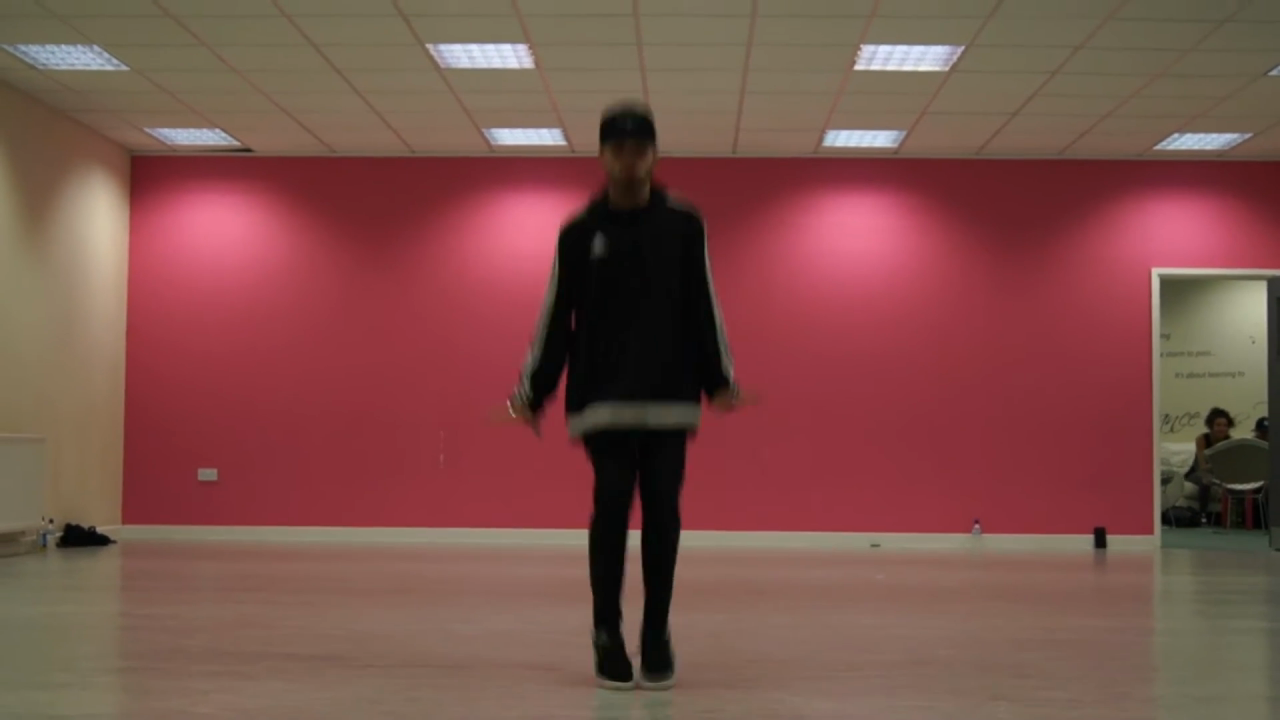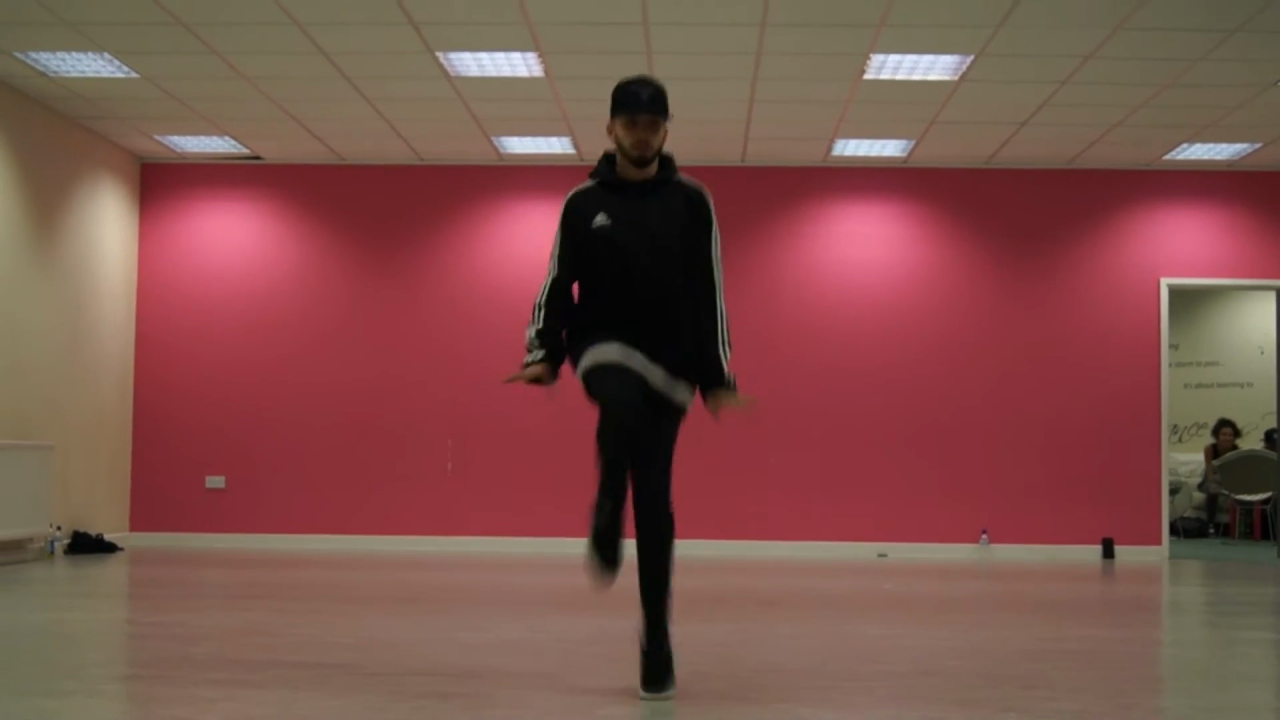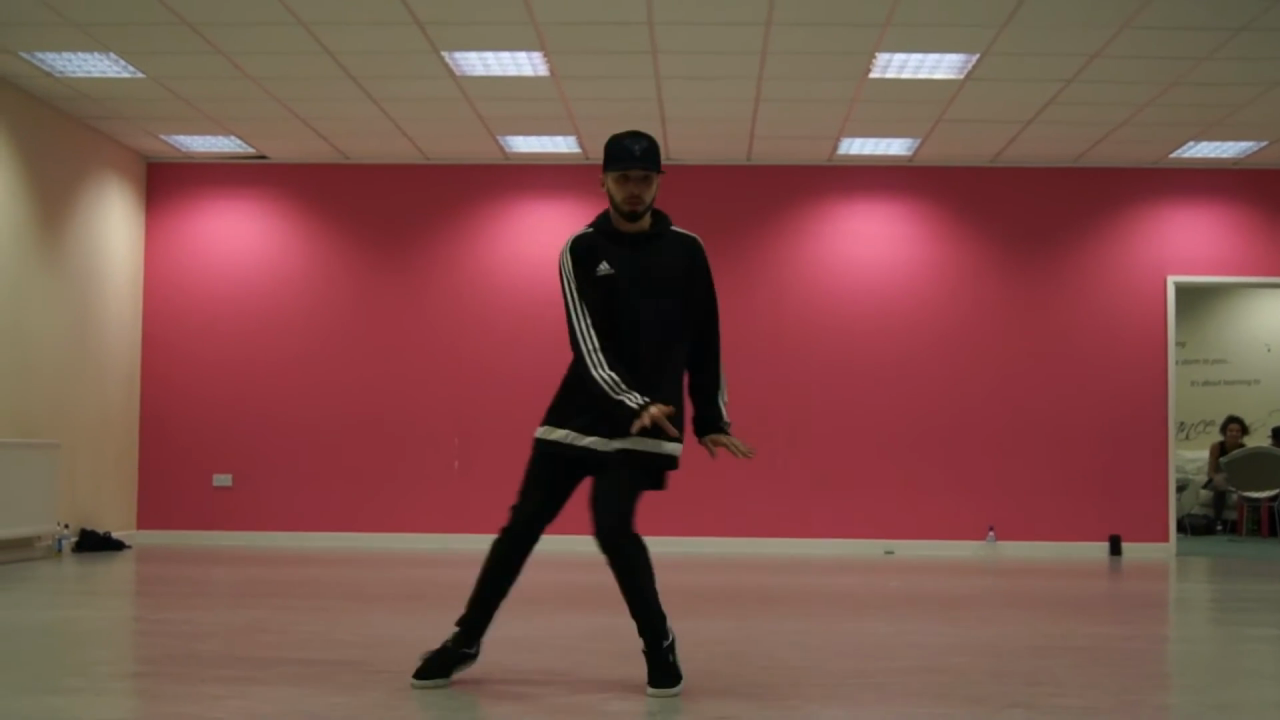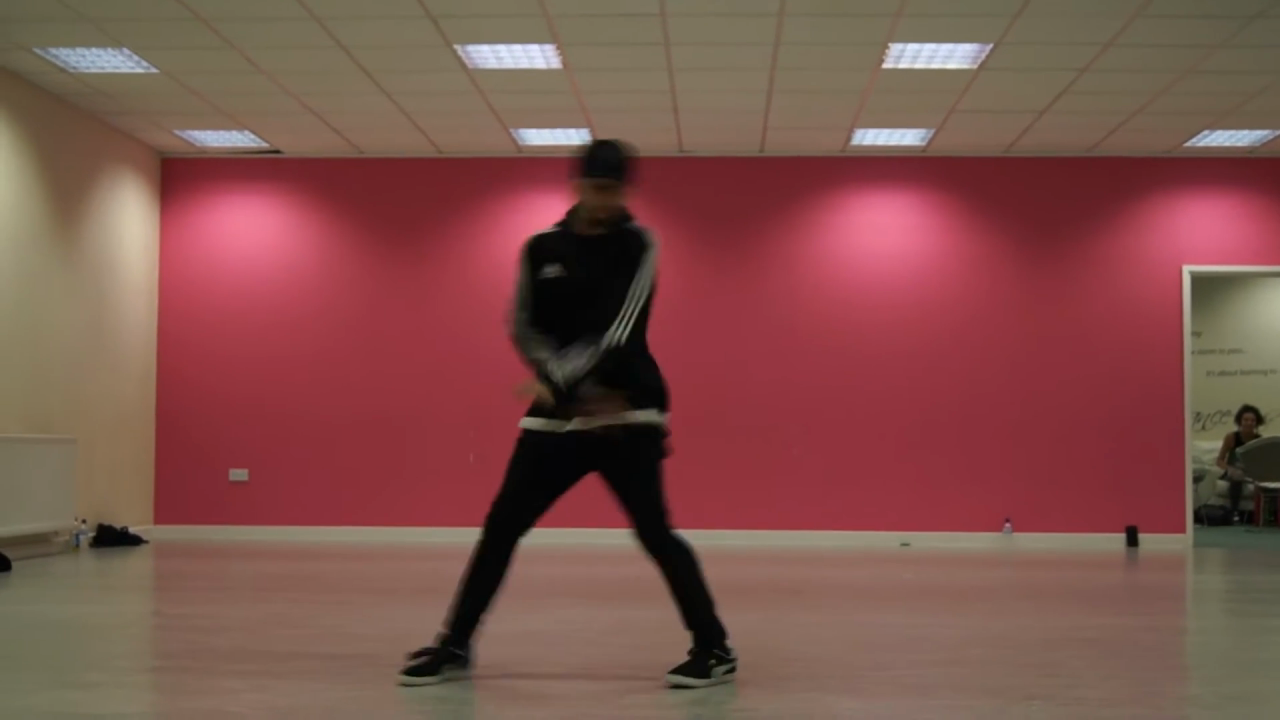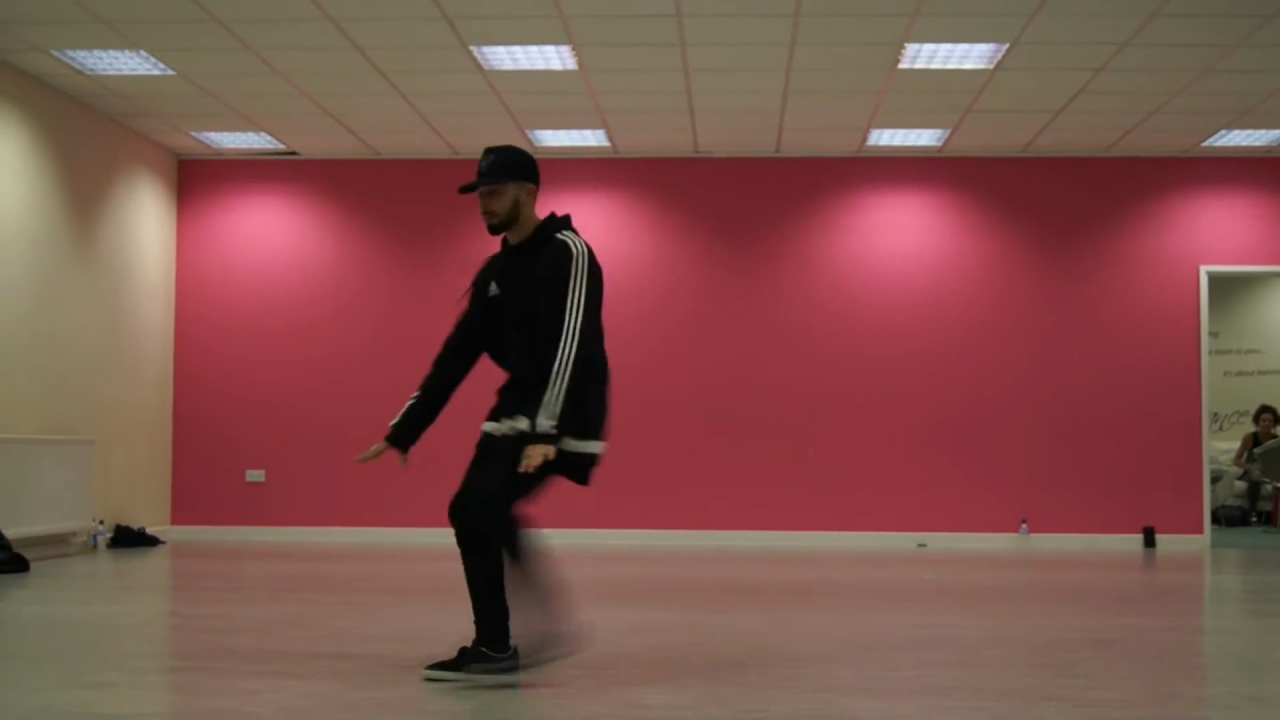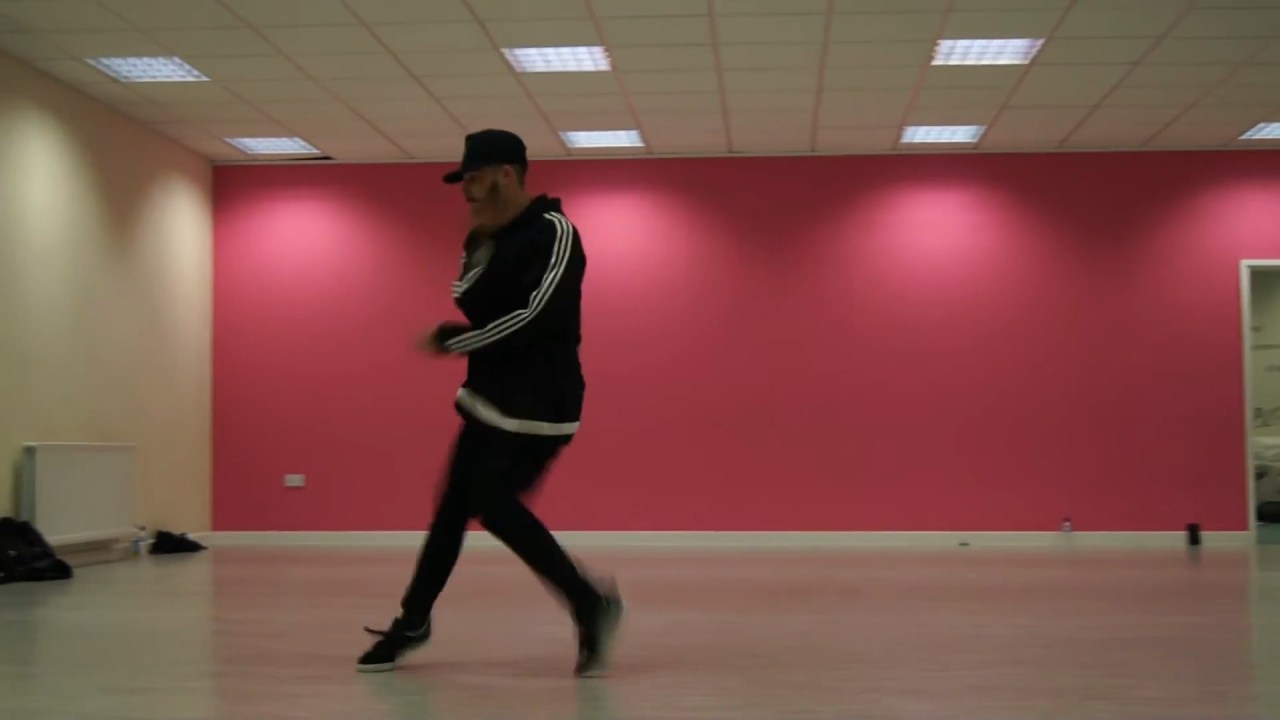
dt=0.3s
person 1, frame 1
left shoulder: (684, 226)
right shoulder: (577, 232)
left elbow: (702, 309)
right elbow: (556, 317)
left wrist: (720, 382)
right wrist: (531, 394)
left hip: (667, 395)
right hip: (602, 397)
left knee: (663, 509)
right knee: (612, 507)
left ankle: (655, 635)
right ankle: (608, 635)
person 1, frame 2
left shoulder: (691, 201)
right shoulder: (584, 201)
left elbow: (708, 294)
right elbow: (559, 282)
left wrist: (716, 380)
right wrist: (543, 353)
left hip: (666, 367)
right hip: (605, 351)
left knee: (653, 496)
right knee: (621, 402)
left ankle: (655, 638)
right ankle: (607, 522)
person 1, frame 3
left shoulder: (686, 252)
right shoulder: (581, 249)
left elbow: (704, 340)
right elbow: (587, 339)
left wrist: (712, 421)
right wrist: (633, 402)
left hip: (641, 424)
right hip: (578, 411)
left knee: (612, 527)
right knee: (522, 526)
left ankle: (658, 644)
right ankle: (464, 641)
person 1, frame 4
left shoulder: (638, 245)
right shoulder: (542, 250)
left elbow: (619, 333)
right elbow: (525, 329)
left wrist: (558, 379)
right wrist: (572, 384)
left hip: (625, 414)
right hip: (557, 412)
left knee: (652, 529)
right knee: (504, 521)
left ankle: (714, 646)
right ankle: (455, 645)
person 1, frame 5
left shoulder: (567, 252)
right shoulder: (493, 273)
left elbow: (568, 347)
right elbow: (457, 354)
left wrist: (545, 434)
right wrist: (400, 433)
left hip: (567, 420)
right hip: (521, 412)
left knee: (482, 508)
right knee: (472, 512)
right ankle: (494, 647)
person 1, frame 6
left shoulder: (556, 232)
right shoulder: (484, 239)
left elbow: (531, 316)
right elbow: (467, 302)
left wrist: (454, 342)
right wrist: (485, 254)
left hip: (538, 399)
right hip: (497, 394)
left knee: (501, 513)
right knee: (454, 508)
left ankle: (592, 605)
right ankle: (411, 624)
